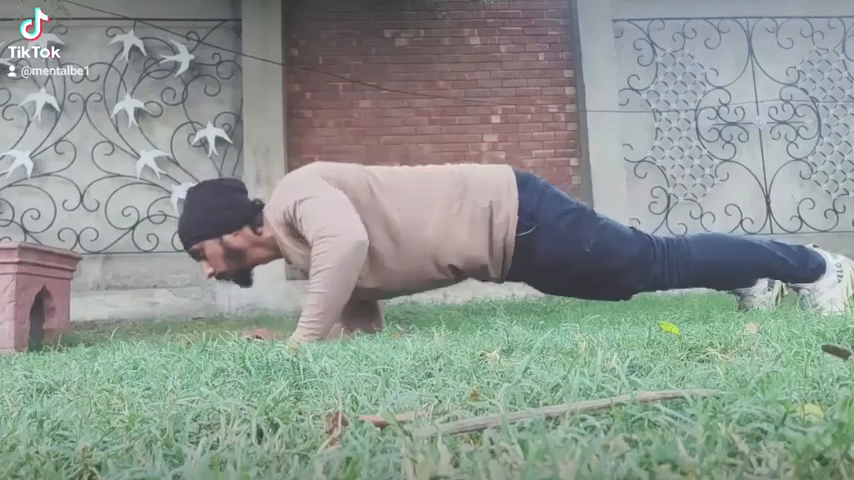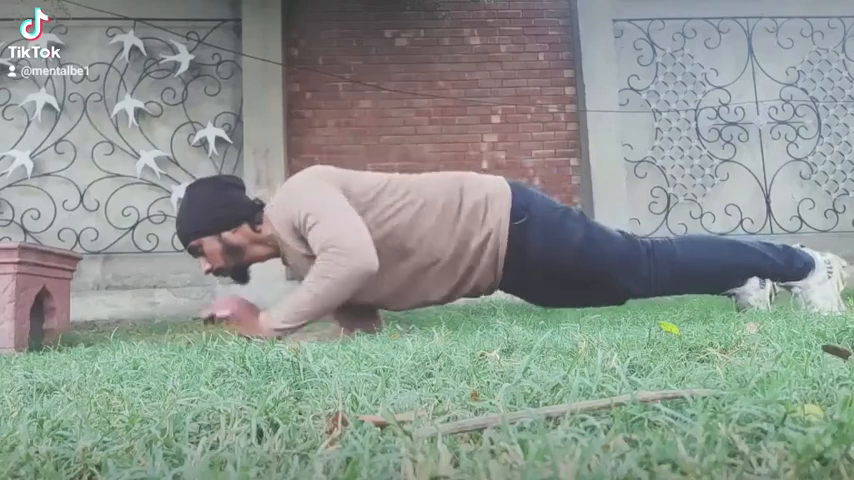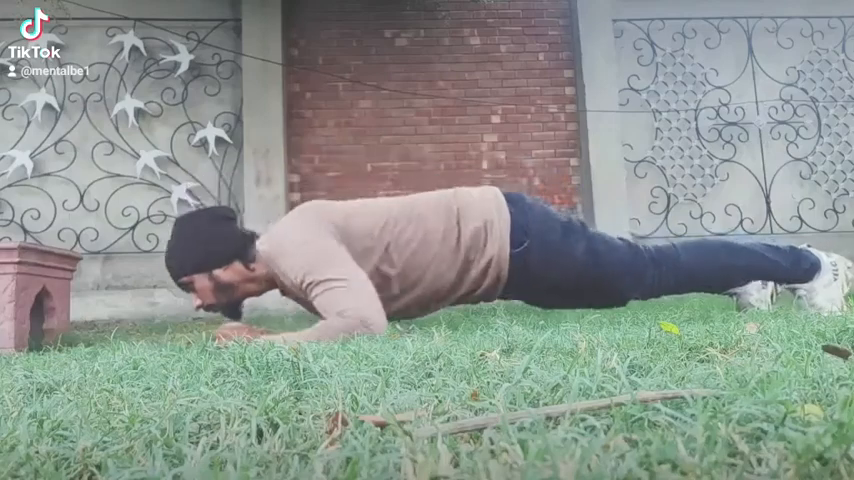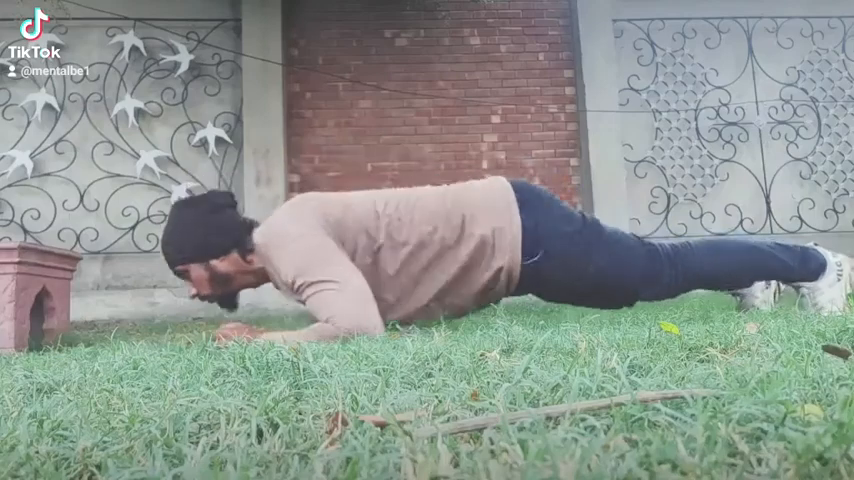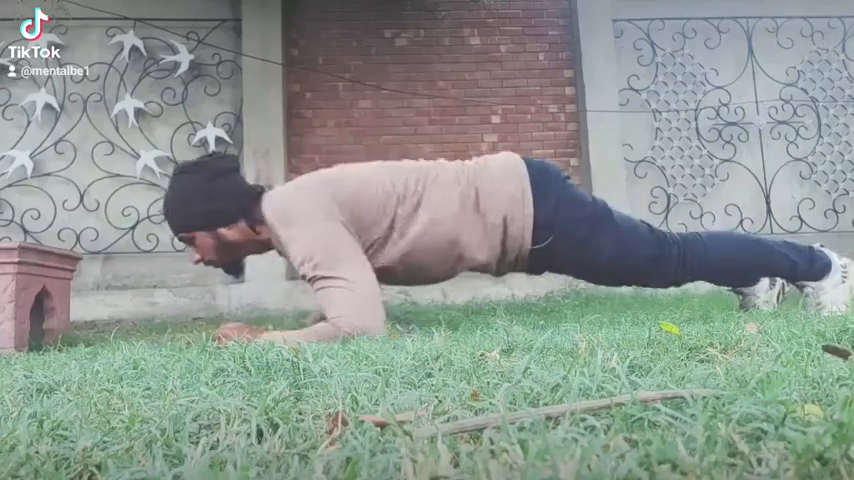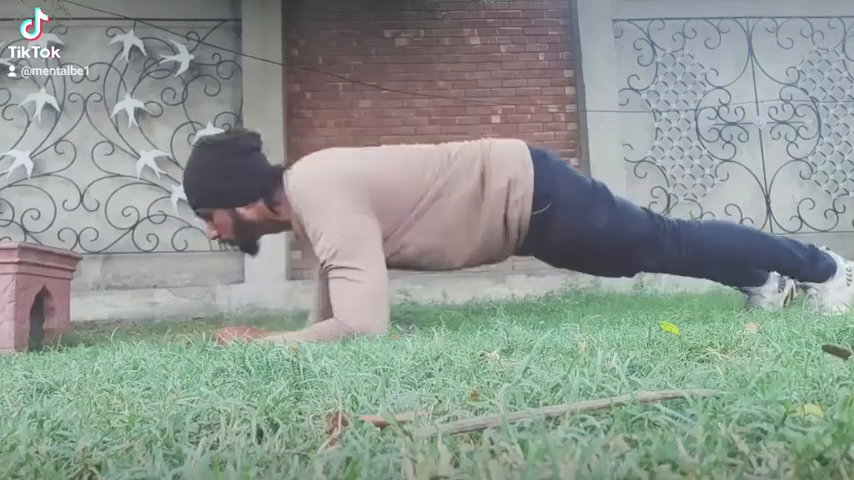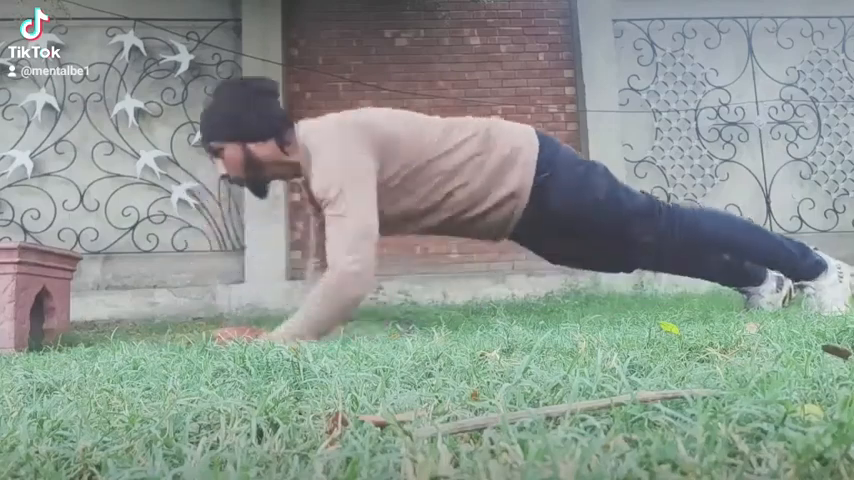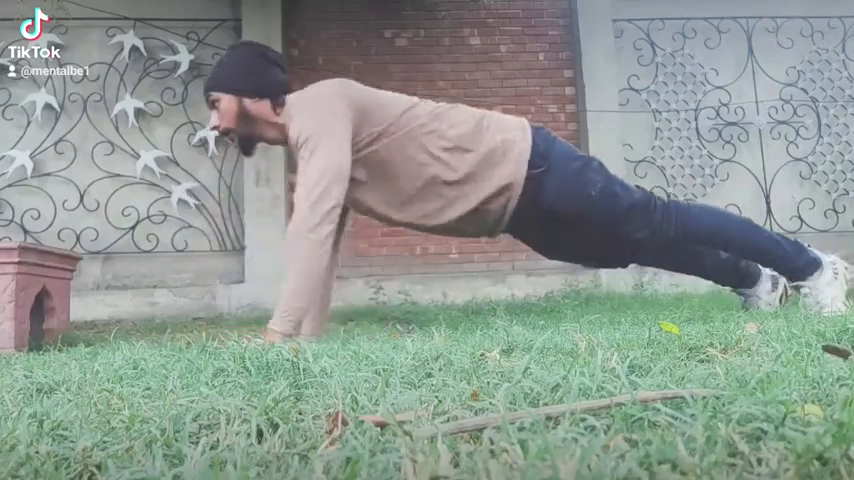
dt=0.2s
person 1, frame 1
left shoulder: (297, 193)
right shoulder: (302, 244)
left elbow: (347, 243)
right elbow: (362, 319)
left wrist: (301, 346)
right wrist: (327, 340)
left hip: (514, 214)
right hip: (507, 241)
left knee: (657, 262)
right knee: (623, 277)
right ankle: (754, 280)
person 1, frame 2
left shoulder: (301, 197)
right shoulder: (301, 253)
left elbow: (358, 258)
right elbow: (360, 317)
left wrist: (271, 323)
right wrist: (281, 326)
left hip: (507, 223)
right hip: (501, 265)
left knee: (649, 264)
right knee: (633, 282)
right ankle: (742, 282)
person 1, frame 3
left shoulder: (296, 243)
right shoulder: (293, 263)
left elbow: (366, 321)
right elbow: (358, 324)
left wrist: (269, 345)
right wrist: (301, 341)
left hip: (507, 237)
right hip: (501, 263)
left knee: (648, 272)
right knee: (630, 281)
right ankle: (744, 281)
person 1, frame 4
left shoulder: (289, 240)
right shoulder: (292, 238)
left elbow: (360, 326)
right elbow: (364, 308)
left wrist: (266, 341)
right wrist: (285, 337)
left hip: (515, 235)
right hip: (499, 229)
left knee: (662, 271)
right knee: (635, 276)
right ankle: (752, 280)
person 1, frame 5
left shoulder: (300, 219)
right shoulder: (294, 204)
left elbow: (363, 326)
right elbow: (355, 298)
left wrist: (266, 341)
right wrist: (317, 326)
left hip: (525, 209)
right hip: (508, 194)
left knee: (668, 258)
right knee: (656, 259)
right ankle: (755, 278)
person 1, frame 6
left shoulder: (324, 202)
right shoulder: (304, 178)
left elbow: (365, 324)
right elbow: (336, 298)
left wrist: (267, 346)
right wrist: (313, 329)
left hip: (526, 190)
right hip: (512, 191)
left knee: (666, 243)
right knee: (633, 256)
right ankle: (762, 280)
person 1, frame 7
left shoulder: (332, 150)
right shoulder: (308, 150)
left elbow: (352, 274)
right elbow: (334, 261)
left wrist: (272, 344)
right wrist: (308, 338)
left hip: (535, 175)
right hip: (519, 205)
left knee: (663, 229)
right knee: (631, 254)
right ankle: (759, 281)
person 1, frame 8
left shoulder: (317, 106)
right shoulder: (303, 144)
left elbow: (314, 223)
right elbow: (321, 238)
left wrist: (278, 337)
right wrist: (308, 339)
left hip: (528, 168)
right hip: (513, 207)
left knee: (656, 226)
right knee: (624, 249)
right ankle: (755, 282)
